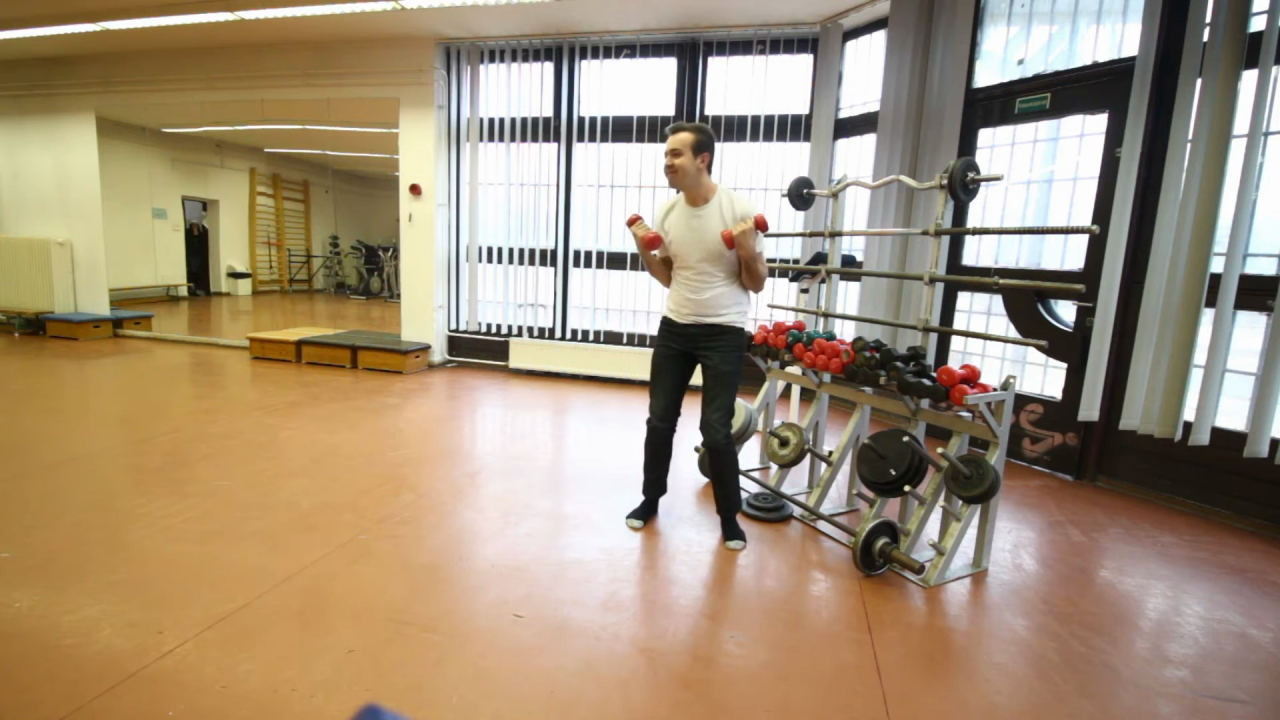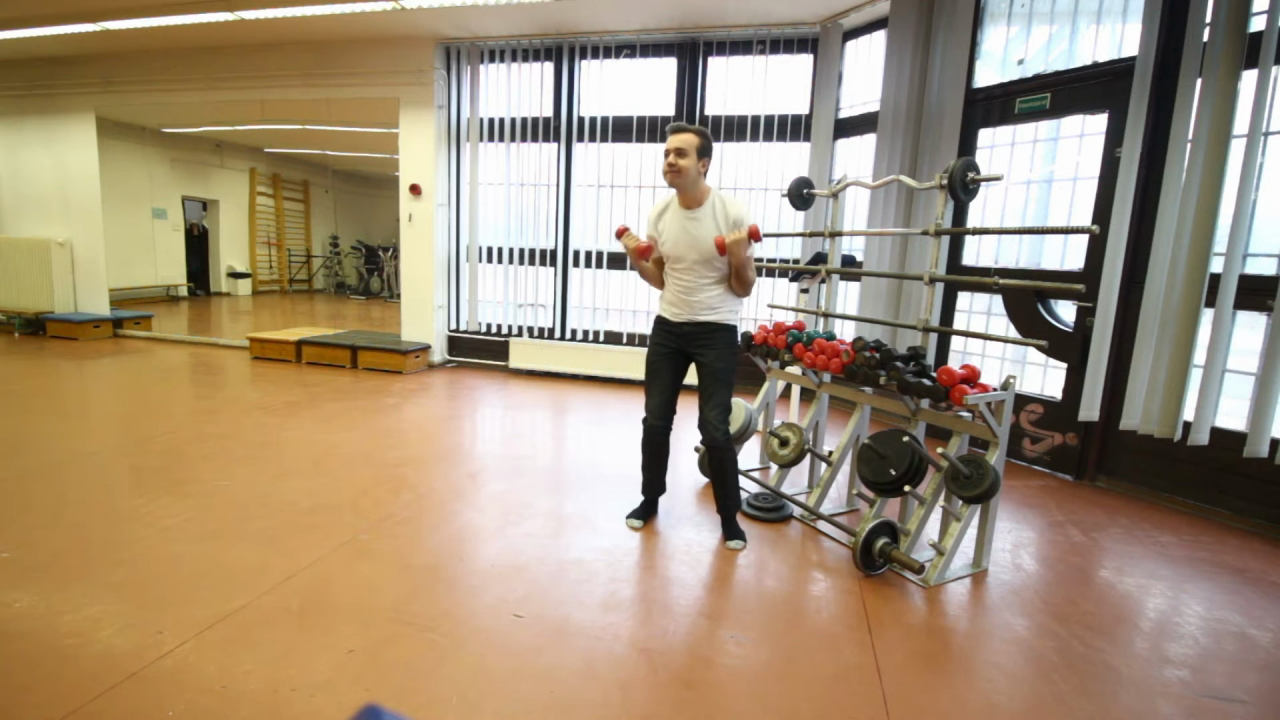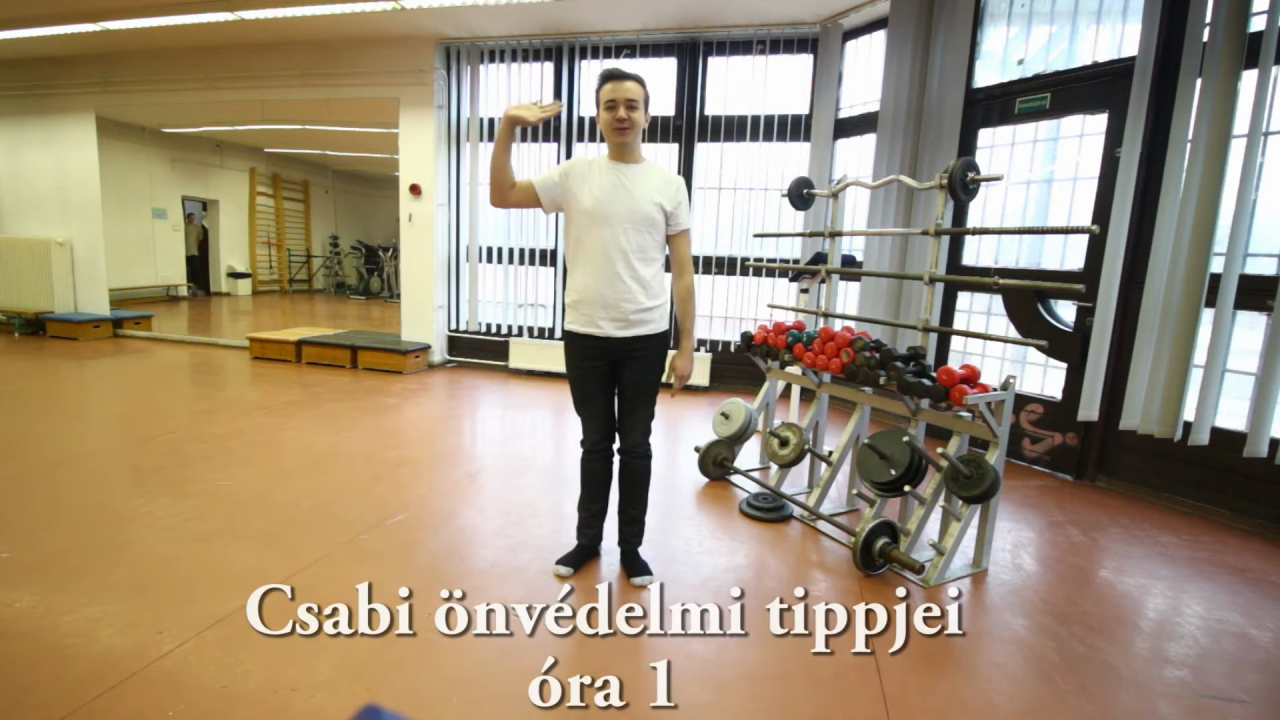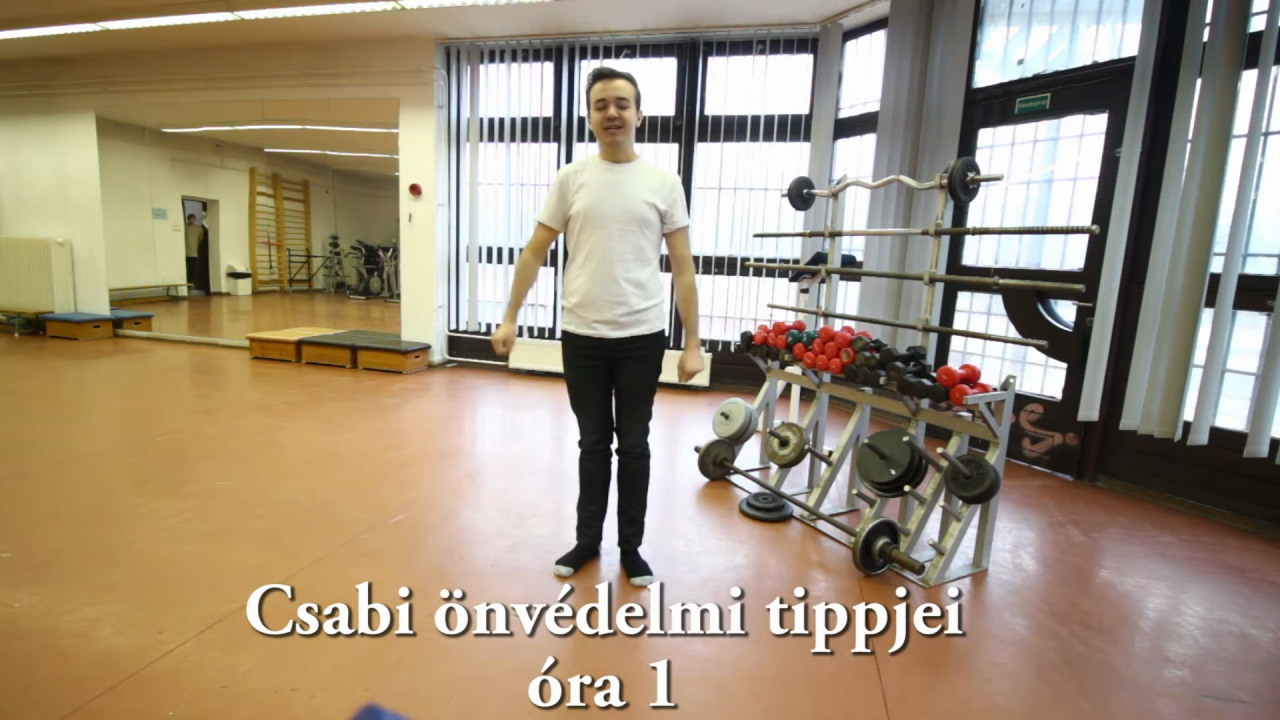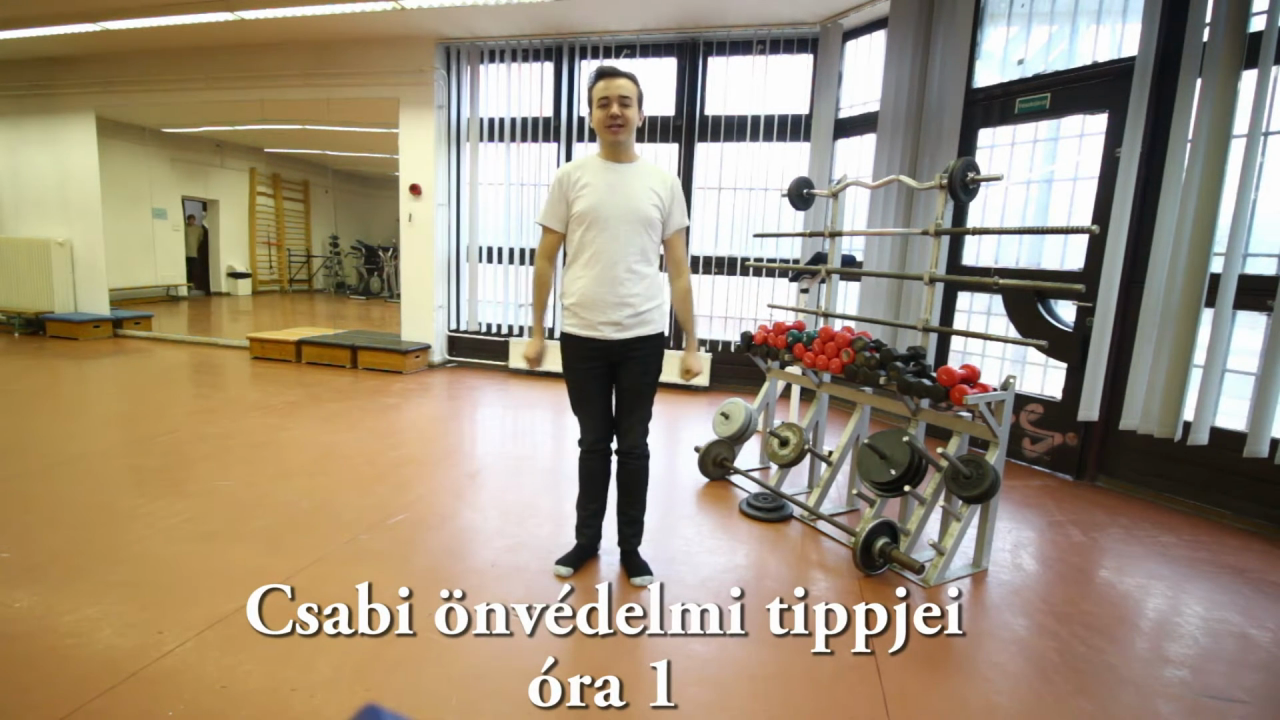
dt=1s
person 1, frame 1
left shoulder: (738, 209)
right shoulder: (667, 213)
left elbow: (756, 284)
left wrist: (747, 250)
right wrist: (646, 251)
left hip: (723, 332)
right hip: (674, 327)
left knee: (715, 430)
right knee: (660, 420)
left ankle: (729, 516)
right ankle: (650, 499)
person 1, frame 2
left shoulder: (731, 213)
right shoulder: (659, 215)
left elbow: (743, 288)
right elbow: (659, 279)
left wrist: (739, 257)
right wrist: (637, 260)
left hip: (715, 330)
right hip: (668, 326)
left knee: (714, 428)
right knee: (656, 420)
left ankle: (729, 516)
right ankle: (650, 498)
person 1, frame 3
left shoulder: (669, 184)
right shoulder: (575, 174)
left elbow: (682, 271)
right elbow: (501, 196)
left wrist: (686, 346)
right wrist: (508, 126)
left hip: (645, 338)
right hip: (586, 335)
left knee: (635, 445)
right knee: (595, 443)
left ankle: (630, 546)
right ankle: (588, 539)
person 1, frame 4
left shoulder: (664, 182)
right shoulder: (571, 178)
left elbow: (682, 266)
right elbow: (535, 252)
left wrist: (693, 341)
right wrist: (509, 319)
left hip: (641, 336)
right hip: (583, 336)
left knee: (633, 444)
right knee: (593, 442)
left ankle: (630, 547)
right ankle: (587, 540)
person 1, frame 5
left shoulder: (664, 183)
right shoulder: (570, 177)
left elbow: (679, 269)
right elbow: (546, 259)
left wrist: (691, 343)
right wrist: (537, 332)
left hip: (642, 338)
right hip: (584, 337)
left knee: (633, 444)
right knee: (593, 442)
left ankle: (630, 546)
right ankle: (587, 539)
